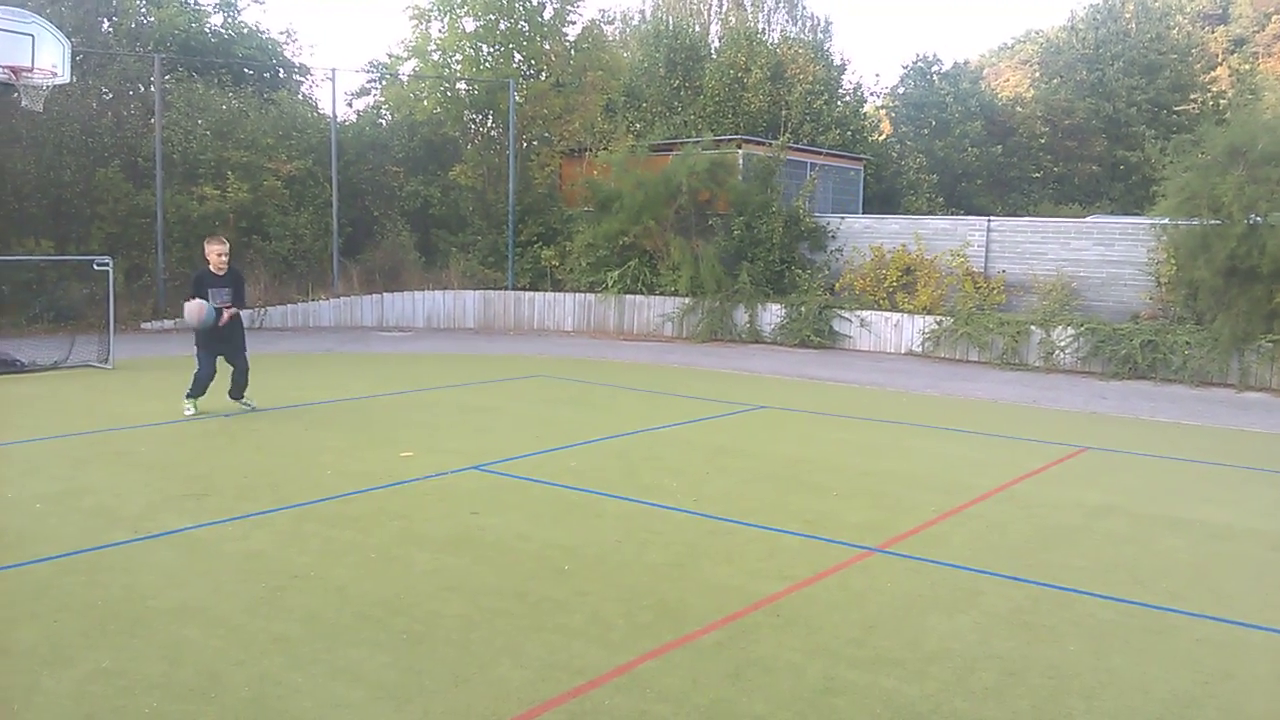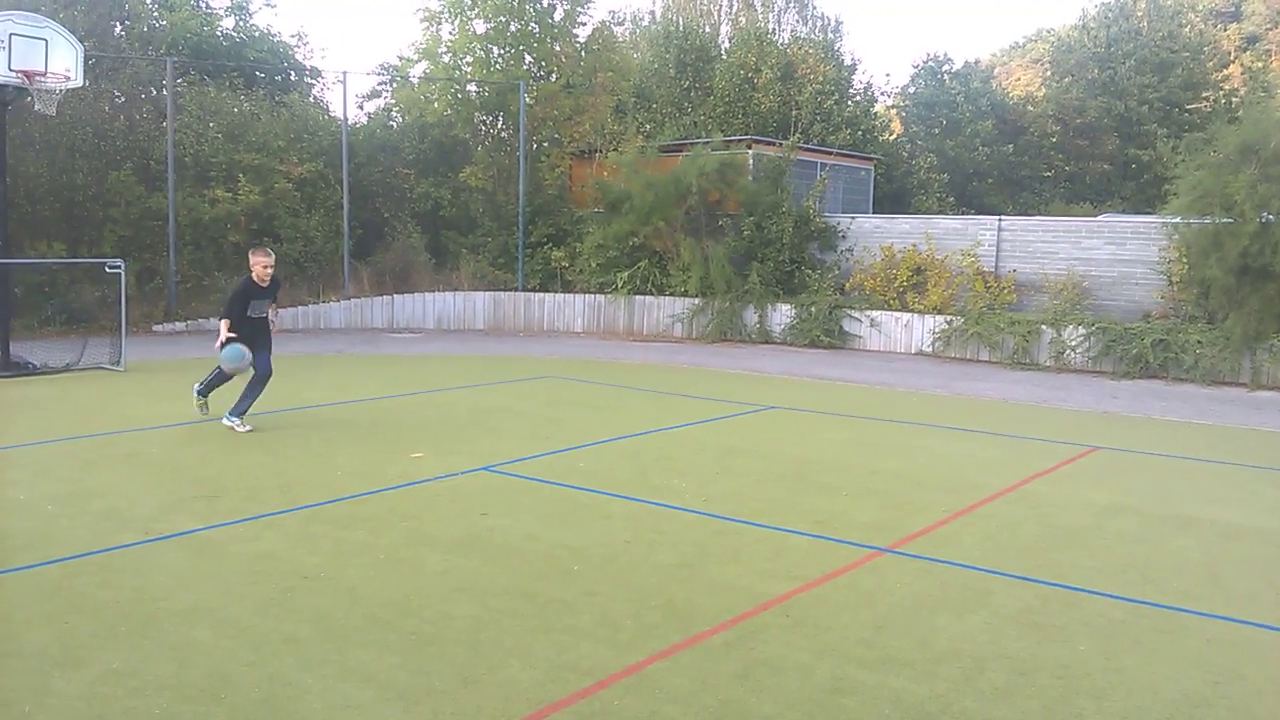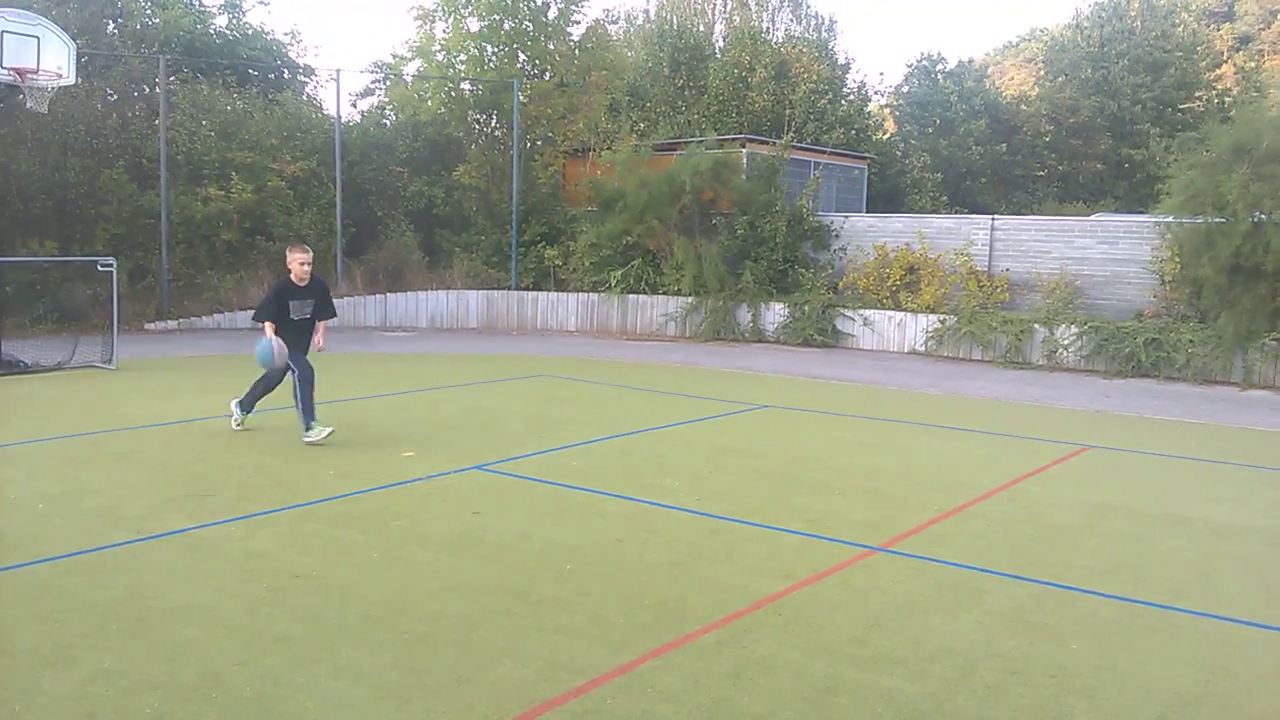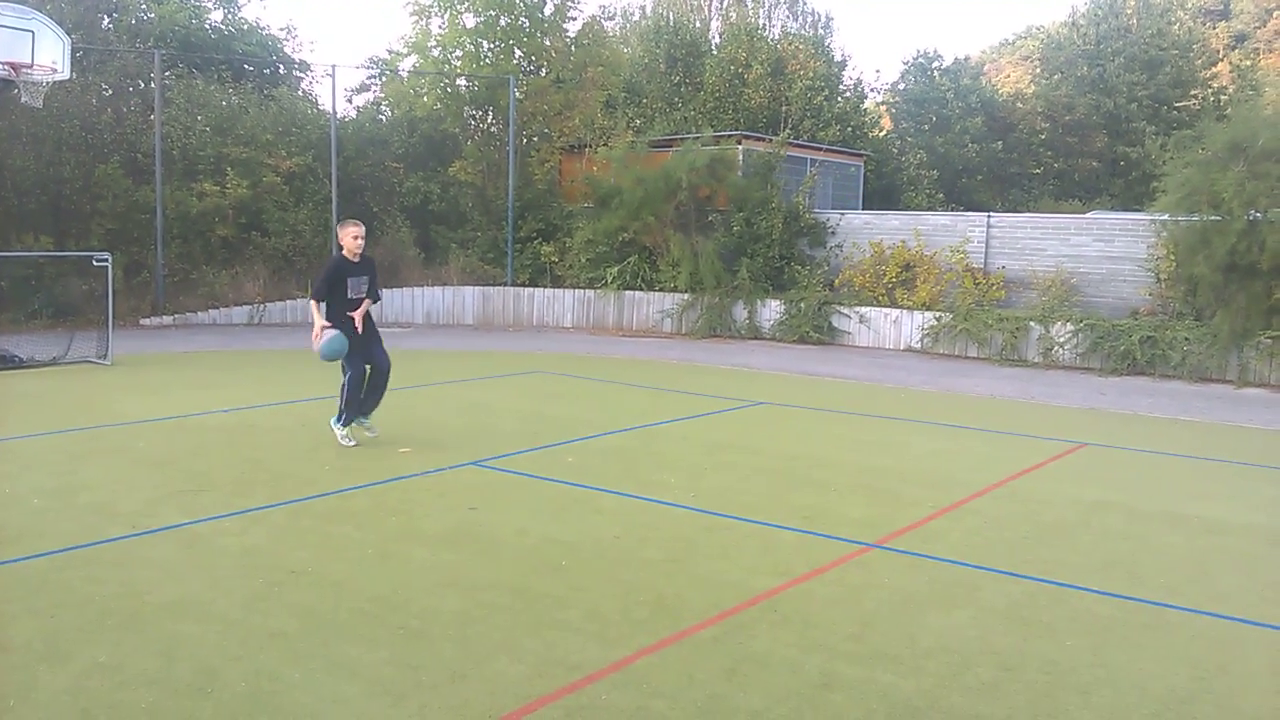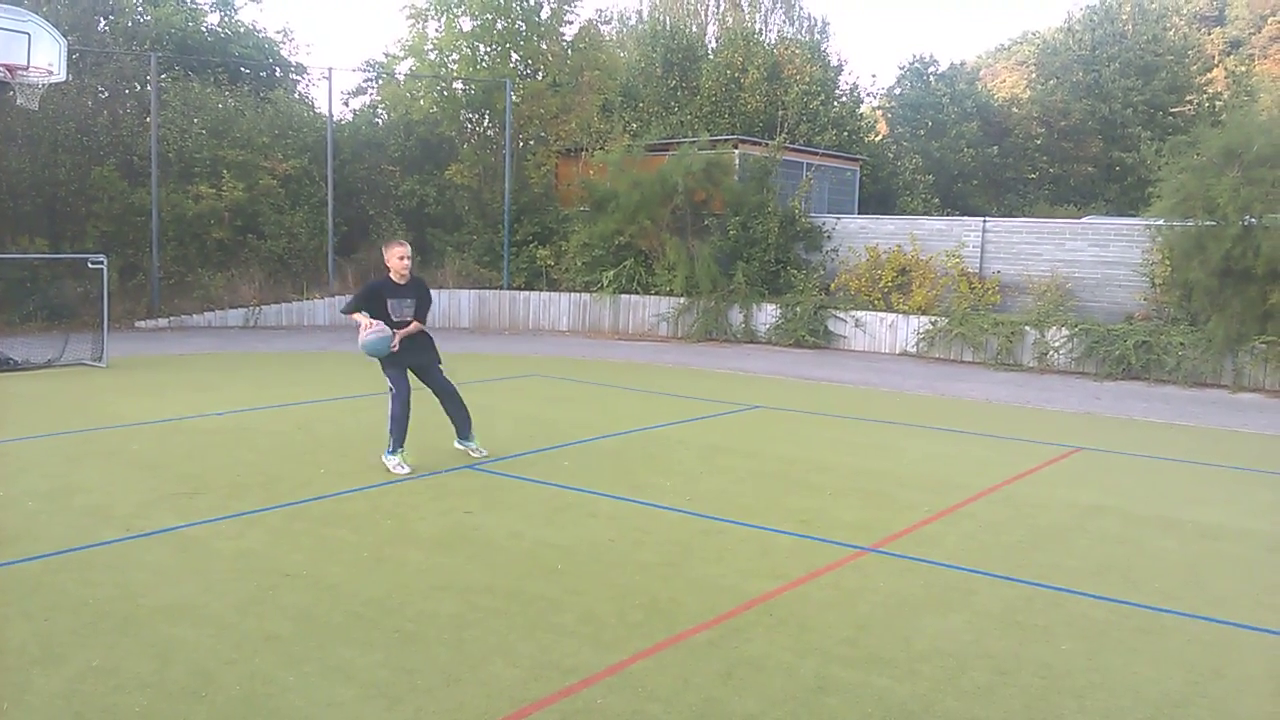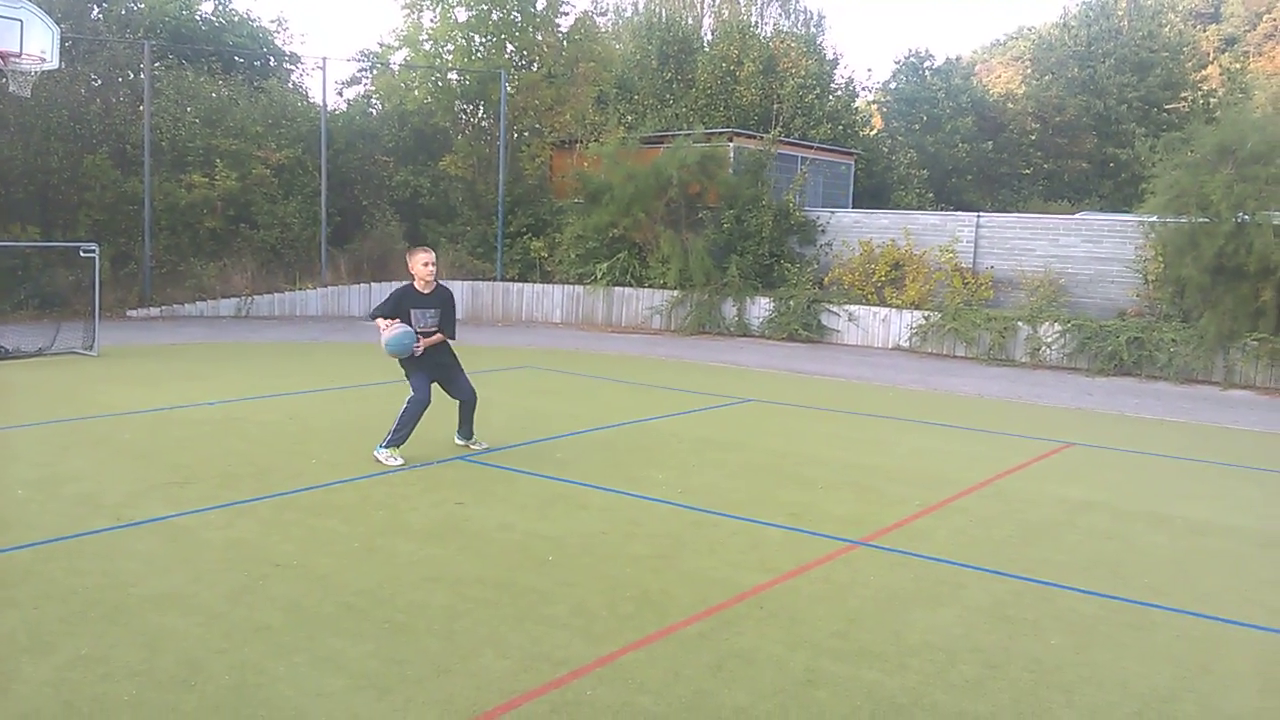
dt=0.3s
person 1, frame 1
left shoulder: (235, 275)
right shoulder: (201, 277)
left elbow: (239, 304)
right elbow: (193, 300)
left wrist: (229, 313)
left hip: (232, 330)
right hip: (208, 331)
left knee: (241, 366)
right knee: (207, 370)
left ankle: (238, 396)
right ankle: (191, 398)
person 1, frame 2
left shoulder: (275, 283)
right shoulder: (242, 288)
right elbow: (227, 314)
left wrist: (272, 315)
right wrist: (223, 333)
left hip: (260, 335)
right hip: (238, 334)
left knee: (264, 371)
right knee: (227, 371)
left ankle: (235, 416)
right ankle: (201, 391)
person 1, frame 3
left shoulder: (319, 286)
right shoulder: (281, 287)
left elbow: (324, 315)
right elbow: (268, 317)
left wrist: (320, 334)
right wrist: (271, 336)
left hip: (304, 339)
right hip: (285, 338)
left knee: (275, 377)
right knee: (304, 372)
left ankle: (241, 406)
right ankle: (310, 428)
person 1, frame 4
left shoulder: (368, 263)
right shoulder: (335, 265)
left elbow: (371, 295)
right elbow: (315, 296)
left wrist: (361, 312)
right wrist: (318, 320)
left hip: (362, 323)
right hip: (340, 325)
left knee: (382, 365)
right knee: (356, 371)
left ankle: (362, 414)
right ankle: (342, 422)
person 1, frame 5
left shoulder: (419, 286)
right shoulder: (377, 287)
left elbow: (419, 322)
right elbow: (351, 310)
left wrist: (402, 334)
right wrist: (363, 321)
left hip: (416, 345)
right hip: (390, 351)
left knee: (445, 389)
right knee: (401, 390)
left ankle: (465, 437)
right ankle: (394, 452)
person 1, frame 6
left shoulder: (445, 295)
right shoulder: (401, 295)
left elbow: (446, 333)
right elbow: (377, 315)
left wrist: (427, 342)
right wrist: (385, 325)
left hip: (439, 353)
right hip: (413, 357)
left knee: (468, 394)
right knee: (421, 396)
left ankle: (465, 435)
right ankle: (386, 447)
